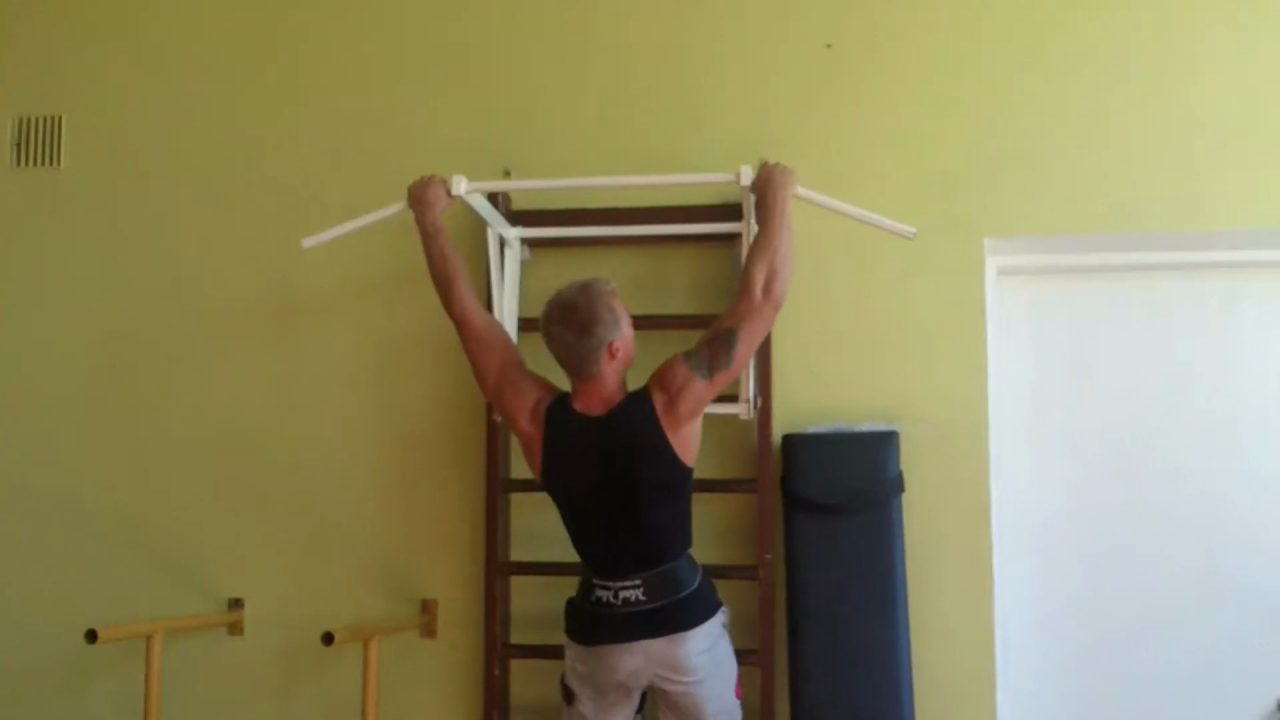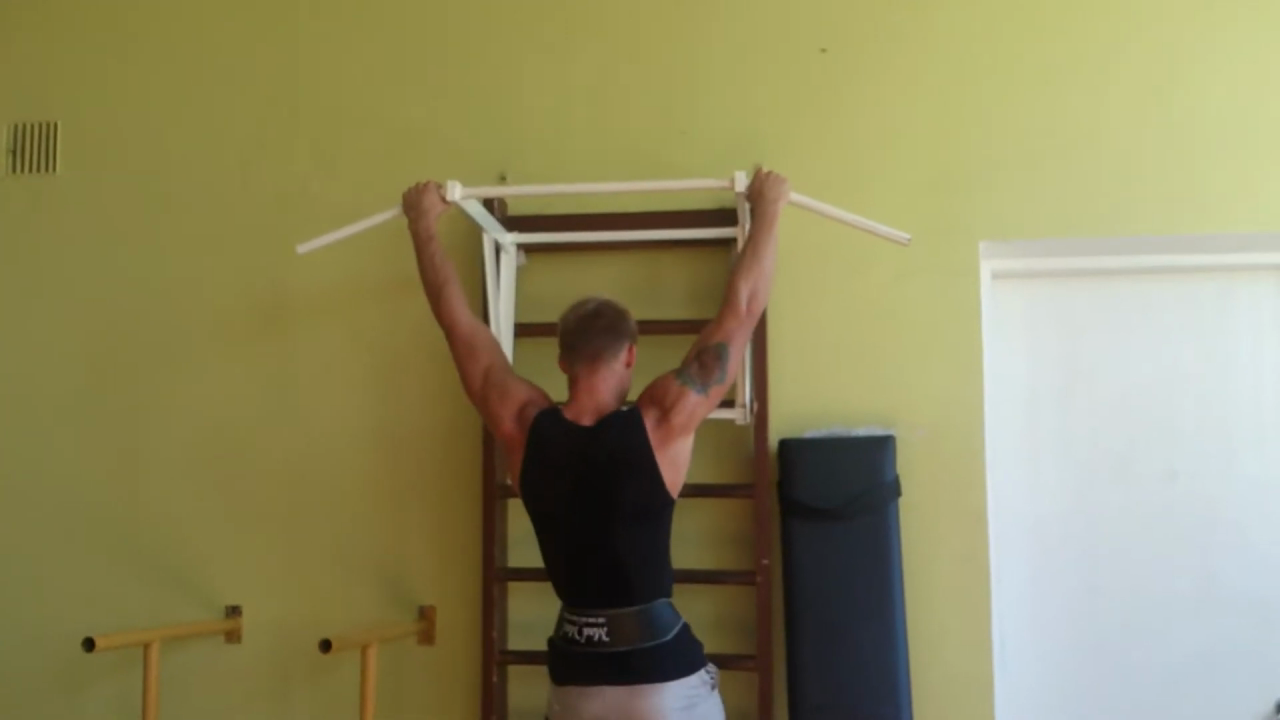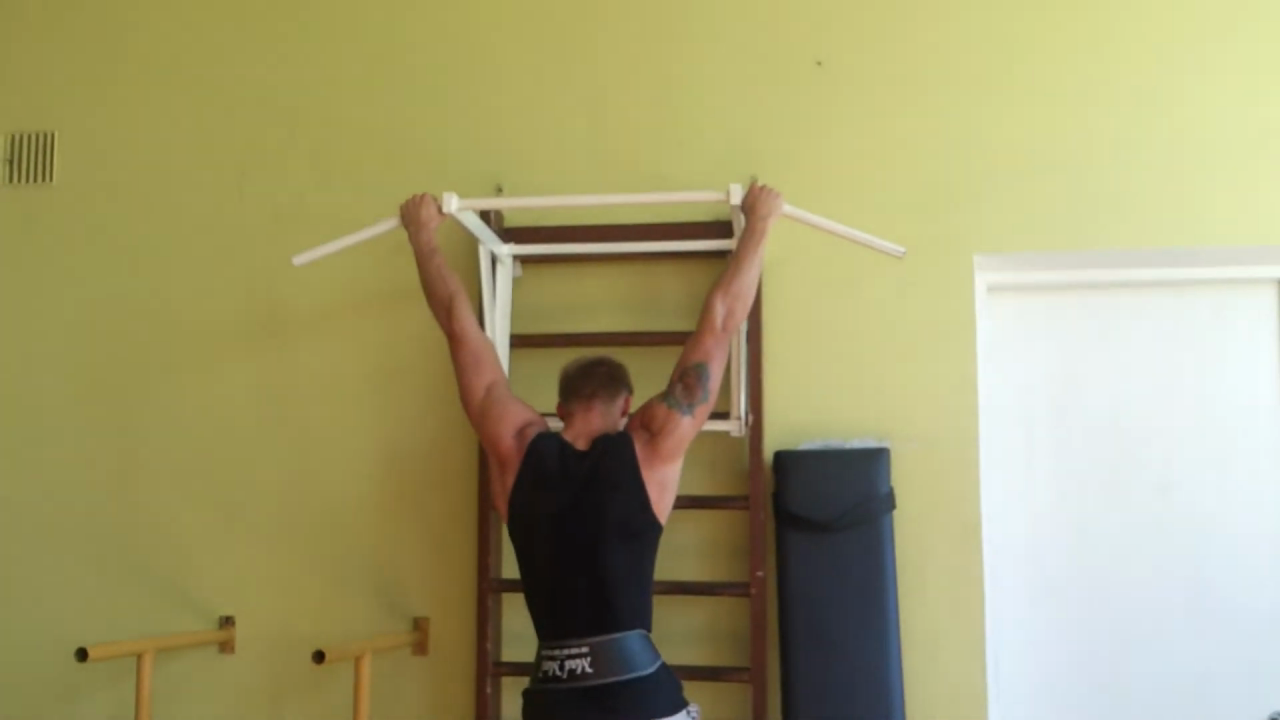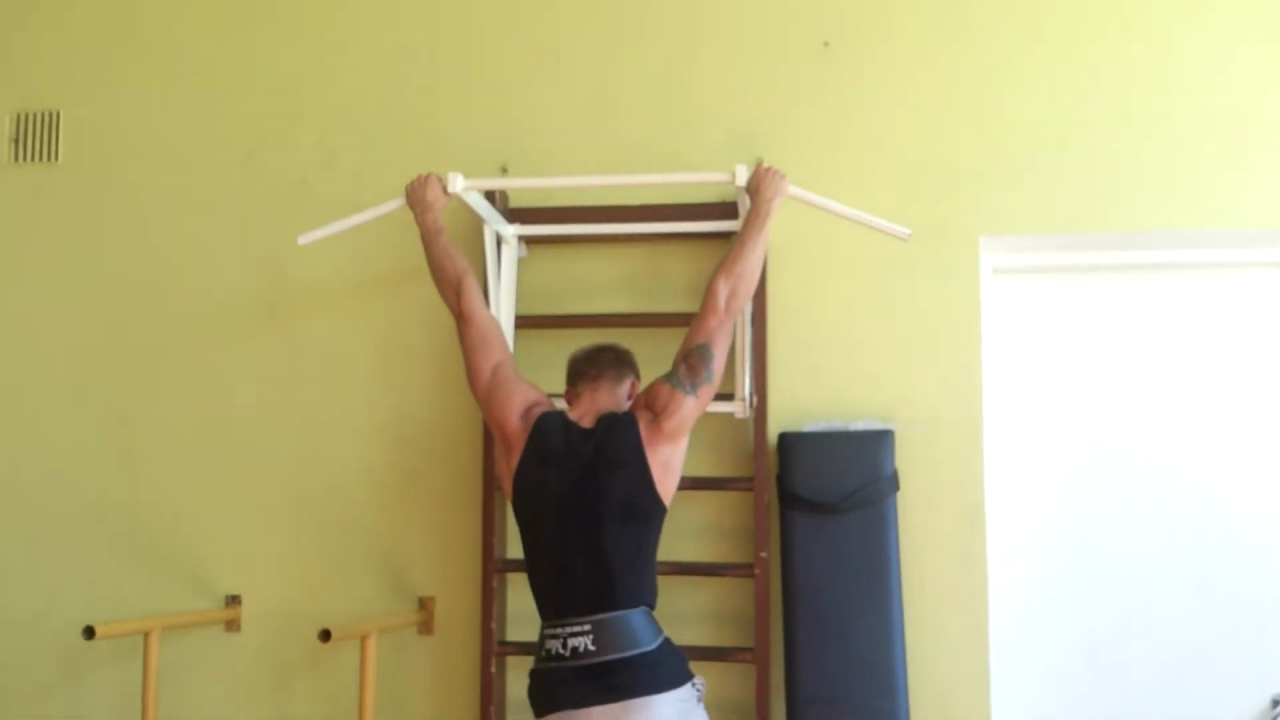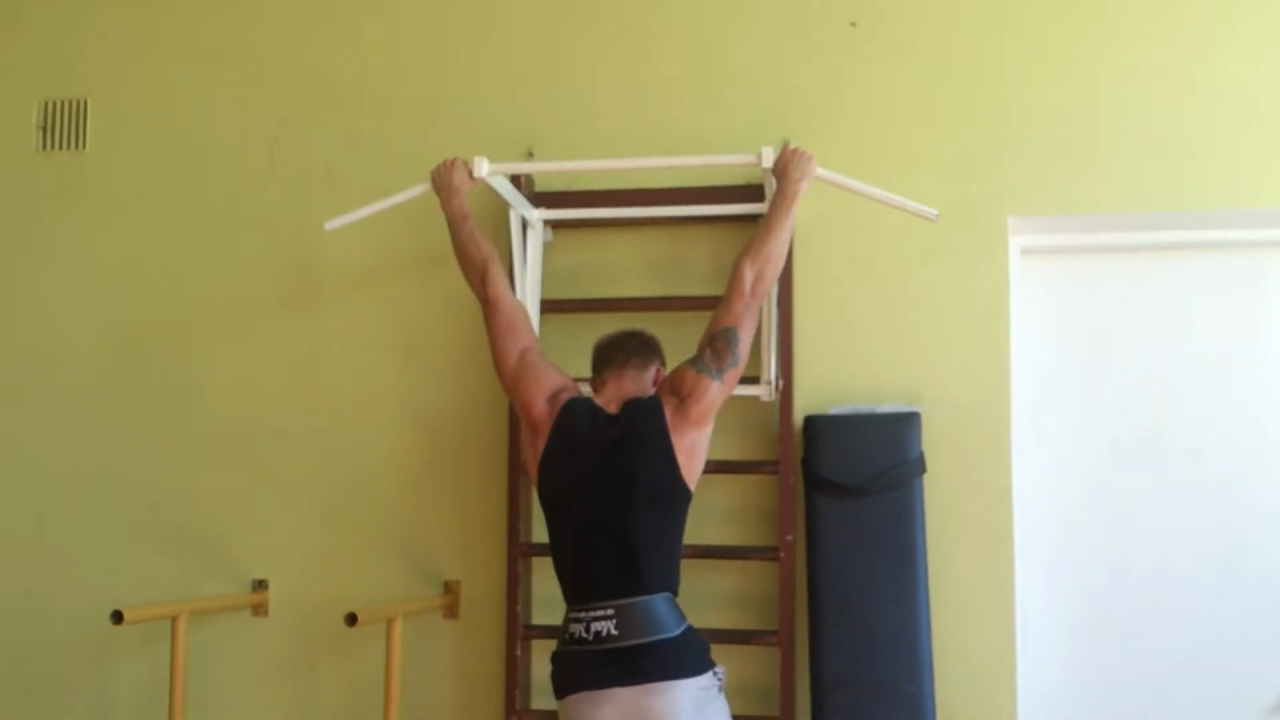
dt=0.7s
person 1, frame 1
left shoulder: (536, 421)
right shoulder: (669, 406)
left elbow: (466, 311)
right elbow: (763, 295)
left wrist: (429, 219)
right wrist: (775, 198)
left hip: (598, 632)
right hip: (683, 623)
person 1, frame 2
left shoulder: (523, 428)
right shoulder: (663, 424)
left elbow: (455, 316)
right elbow: (742, 307)
left wrist: (423, 224)
right wrist: (768, 208)
right hip: (662, 673)
person 1, frame 3
left shoulder: (517, 451)
right shoulder: (651, 450)
left elbow: (461, 326)
right elbow: (719, 322)
left wrist: (423, 235)
right wrist: (758, 223)
person 1, frame 4
left shoulder: (522, 430)
right shoulder: (656, 428)
left elbow: (469, 306)
right elbow: (722, 305)
left wrist: (428, 216)
right wrist: (764, 204)
person 1, frame 5
left shoulder: (548, 413)
right shoulder: (680, 412)
left elbow: (493, 291)
right elbow: (748, 289)
left wrist: (454, 201)
right wrist: (790, 188)
